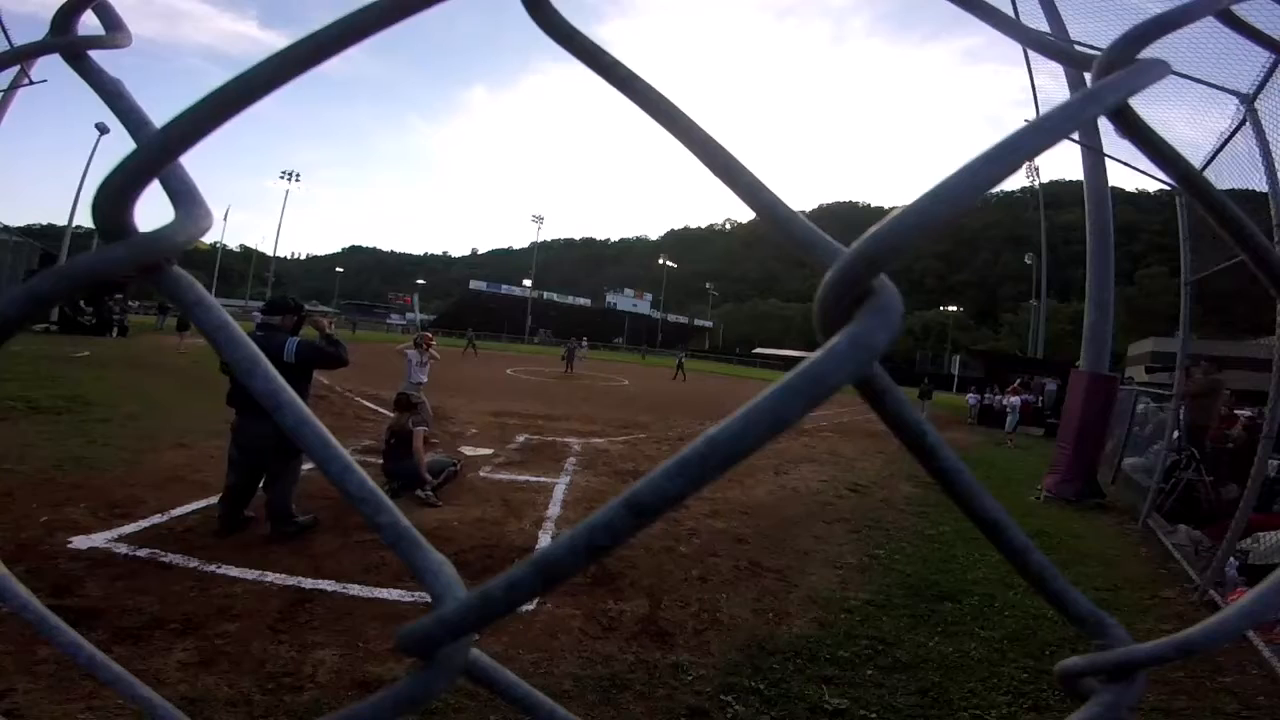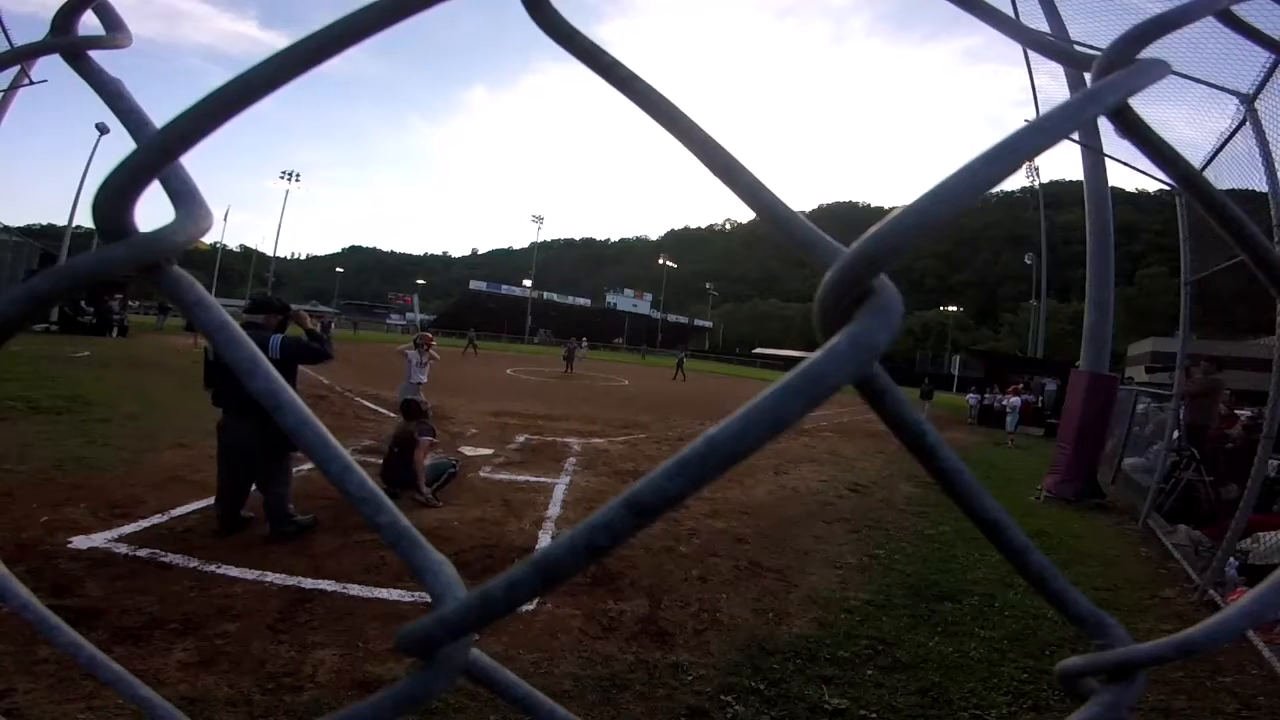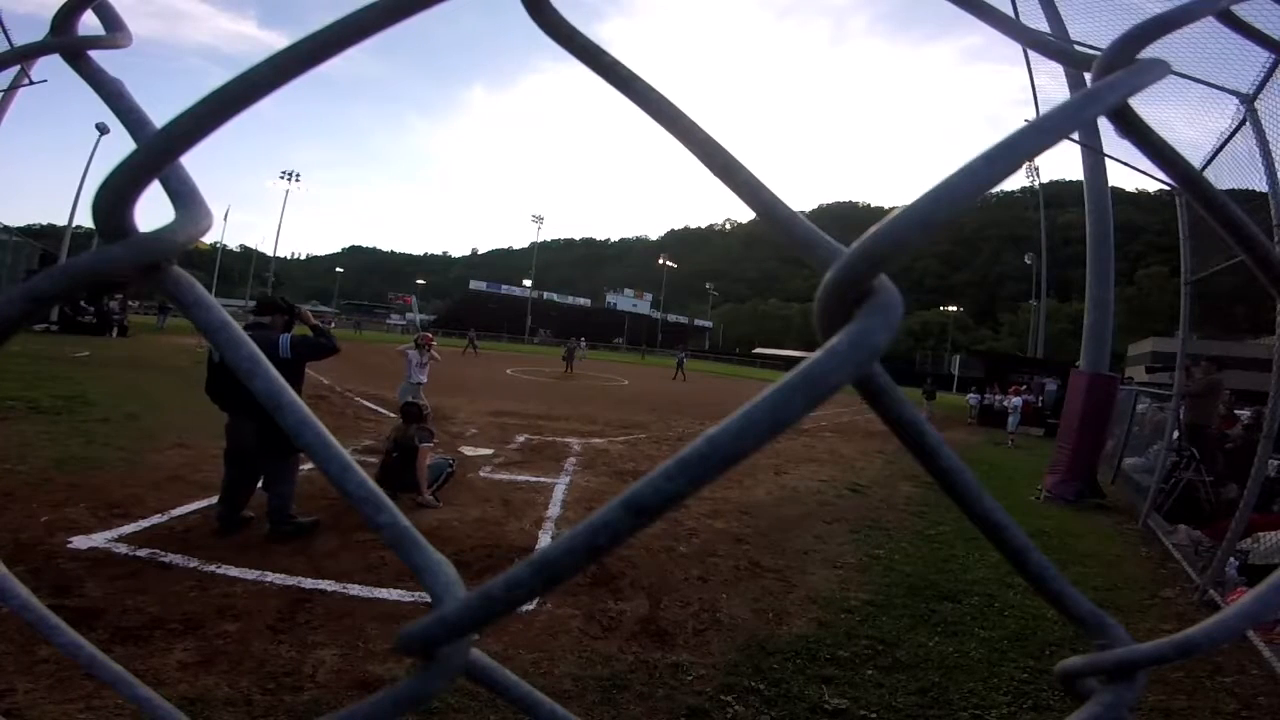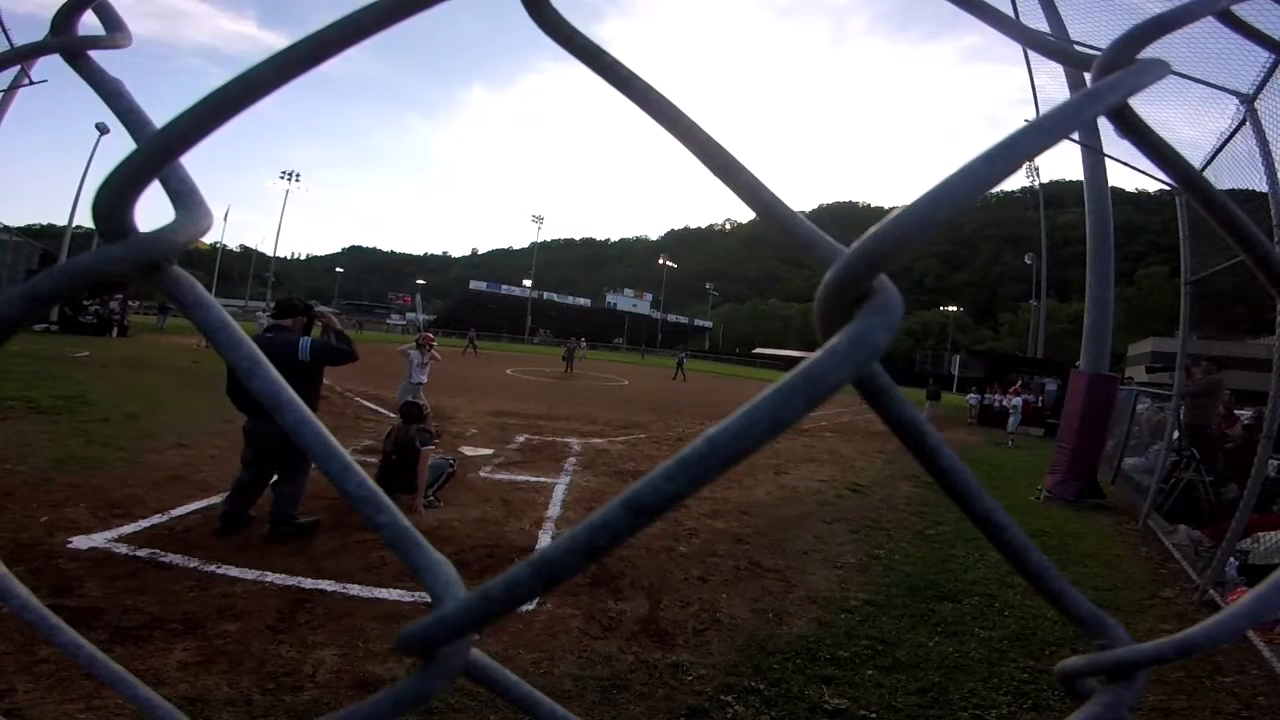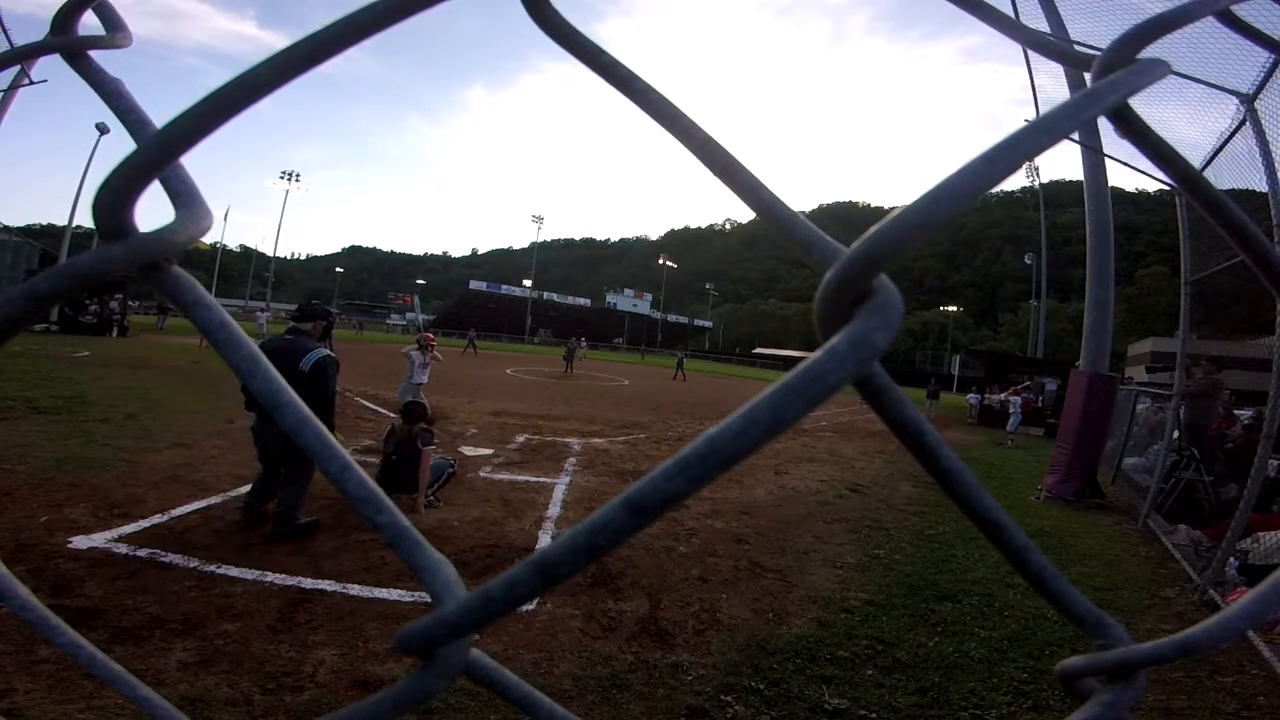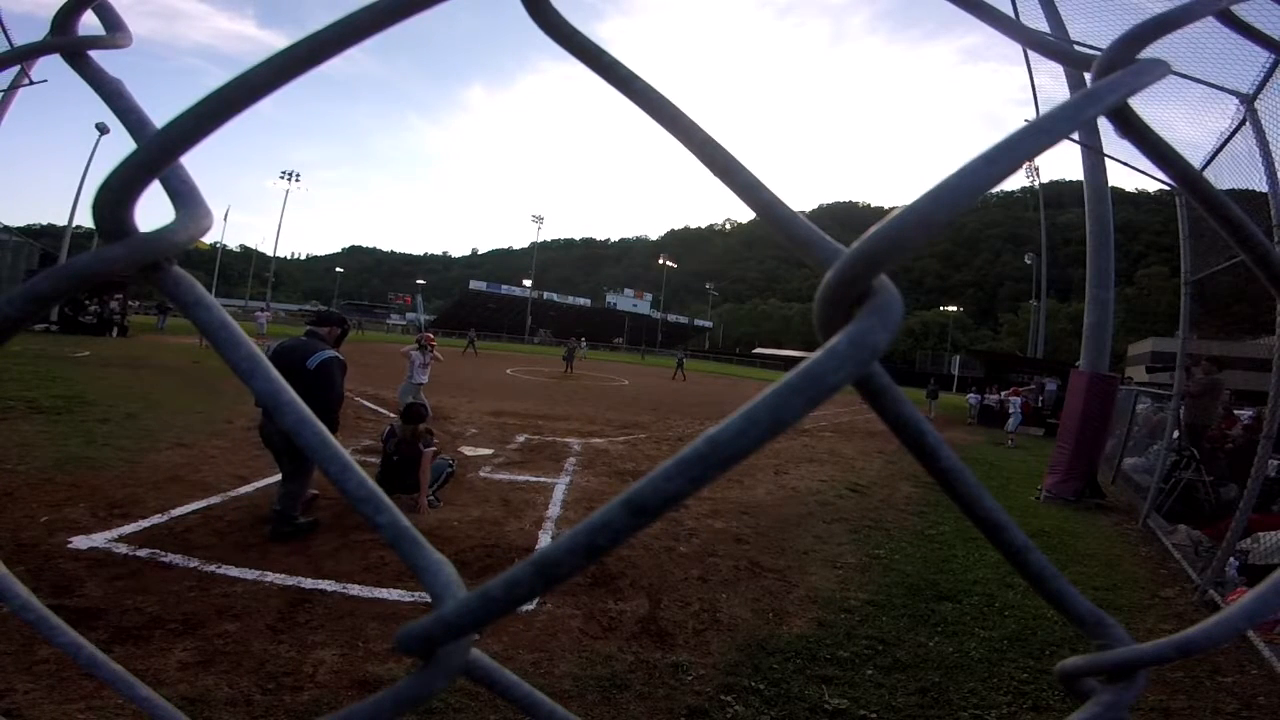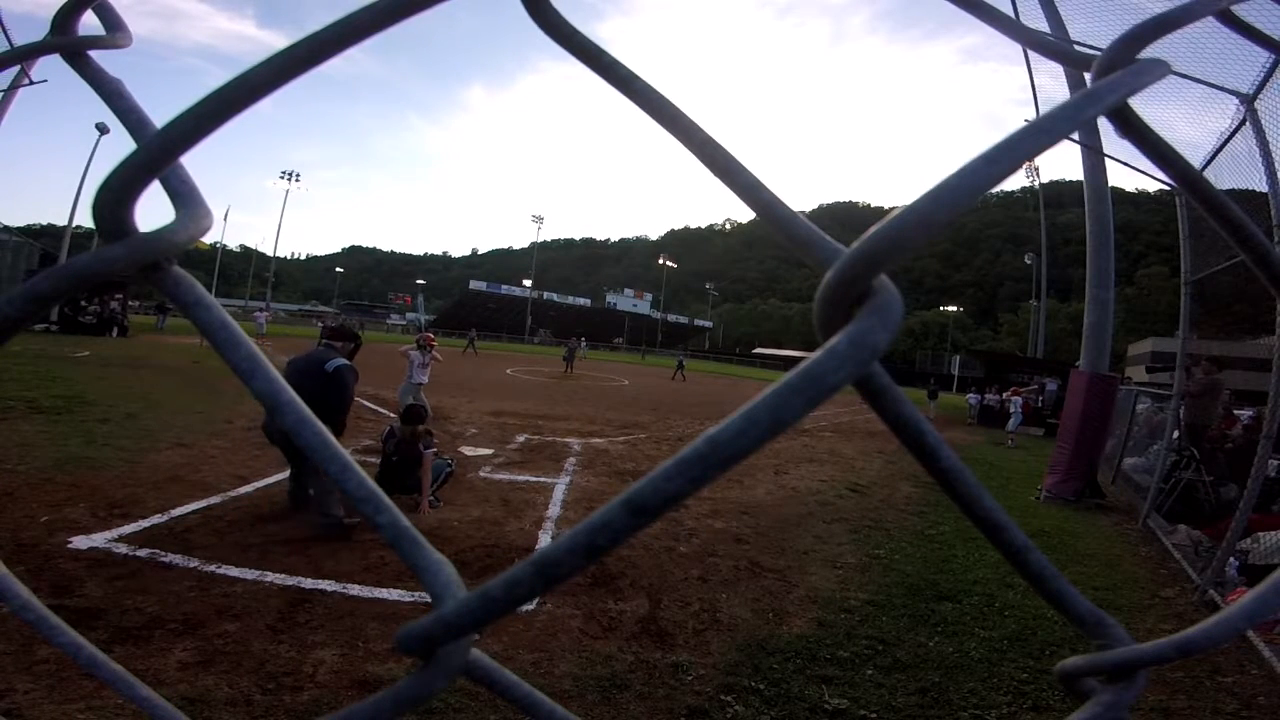
dt=0.4s
person 1, frame 1
right shoulder: (294, 347)
left elbow: (227, 368)
right elbow: (339, 358)
right wrist: (327, 333)
left hip: (245, 422)
right hip: (280, 427)
left knee: (241, 475)
right knee: (281, 478)
left ankle: (229, 518)
right ankle: (283, 523)
person 1, frame 2
right shoulder: (279, 344)
left elbow: (210, 382)
right elbow: (323, 353)
right wrist: (308, 327)
left hip: (232, 422)
right hip: (268, 426)
left knee: (232, 475)
right knee: (275, 478)
left ankle: (228, 518)
right ankle: (283, 523)
person 1, frame 3
right shoulder: (286, 344)
left elbow: (213, 388)
right elbow: (330, 346)
right wrist: (312, 323)
left hip: (238, 423)
right hip: (275, 427)
left knee: (238, 474)
right knee: (281, 477)
left ankle: (228, 518)
right ankle: (283, 523)
person 1, frame 4
right shoulder: (305, 347)
left elbow: (233, 390)
right elbow: (348, 354)
right wrist: (334, 328)
left hip: (256, 425)
left knee: (252, 474)
right knee: (291, 476)
left ankle: (231, 517)
right ankle: (283, 523)
person 1, frame 5
left shoulder: (265, 346)
right shoulder: (319, 356)
left elbow: (248, 386)
right elbow: (324, 400)
right wrist: (329, 430)
left hip: (264, 424)
left knee: (271, 471)
right knee: (296, 476)
left ankle: (252, 513)
right ankle: (284, 523)
person 1, frame 6
left shoulder: (280, 347)
right shoulder: (328, 358)
right elbow: (331, 401)
right wrist: (330, 430)
left hip: (270, 421)
left knee: (290, 470)
right knee: (298, 473)
left ankle: (298, 500)
right ankle: (285, 523)
person 1, frame 7
left shoulder: (299, 359)
right shoulder: (342, 367)
right elbow: (341, 405)
right wrist: (336, 431)
left hip: (274, 421)
left knee: (301, 461)
right knee: (324, 469)
left ankle: (300, 498)
right ankle: (331, 519)
